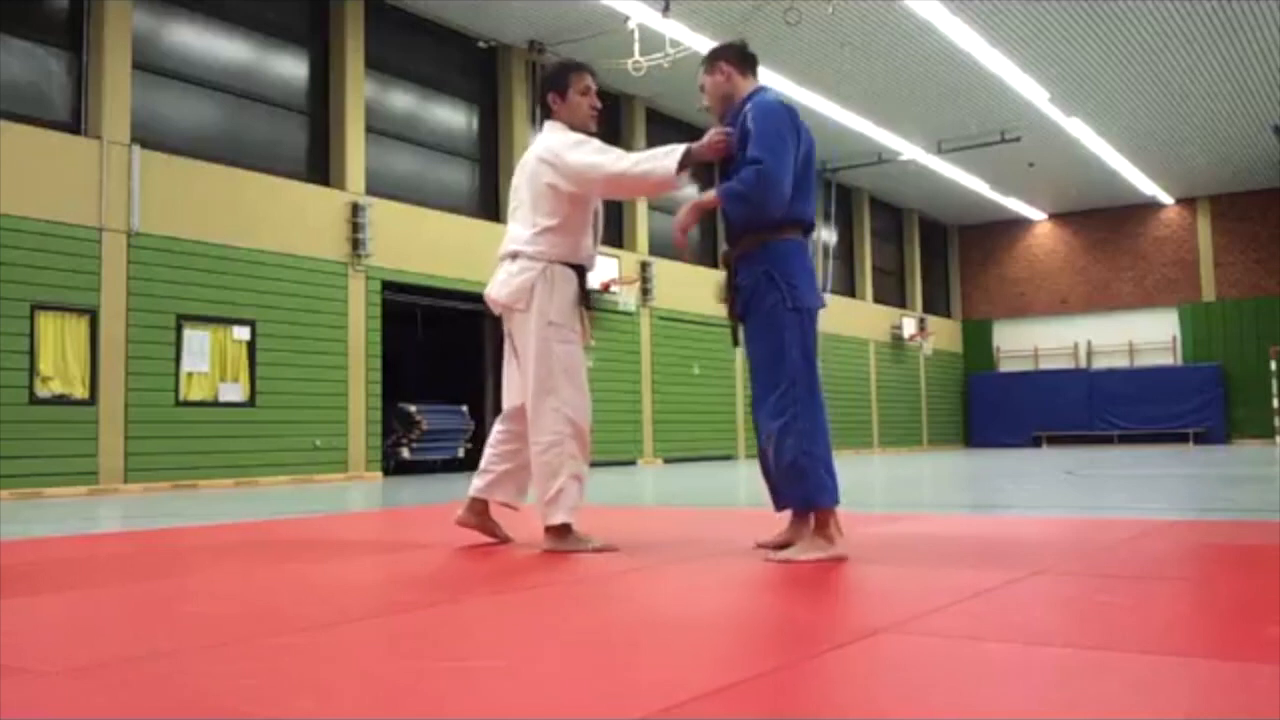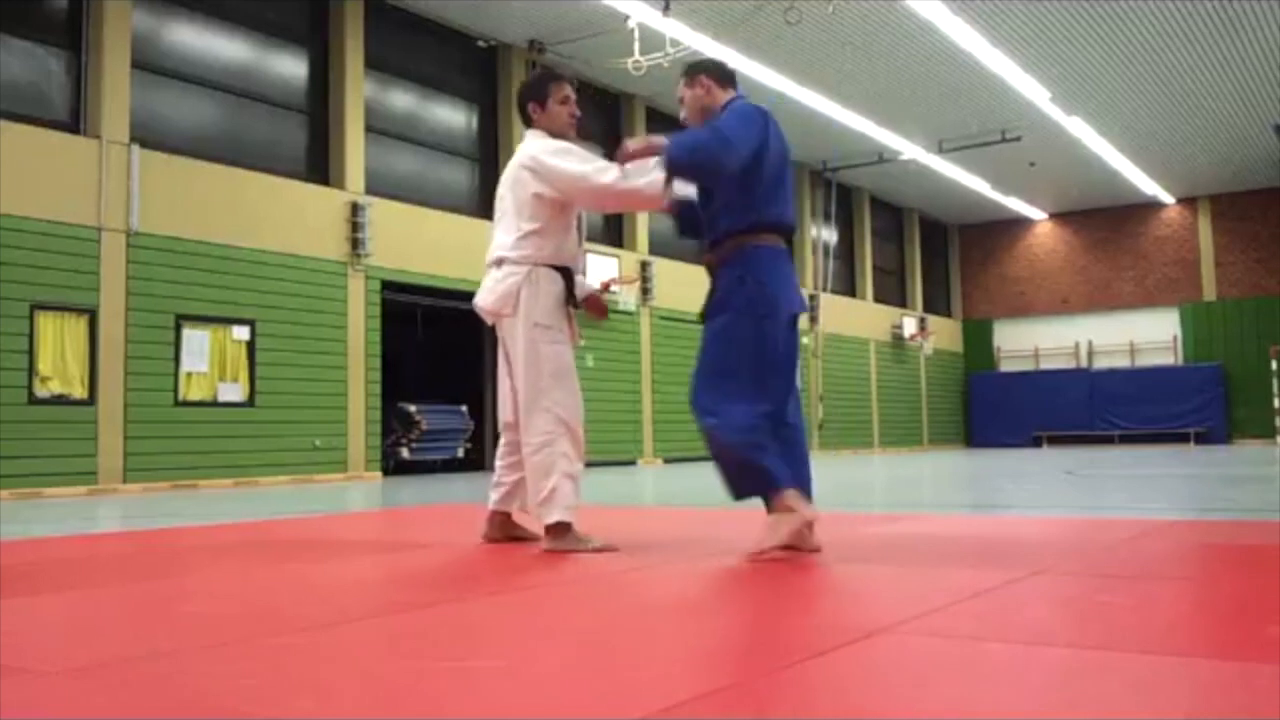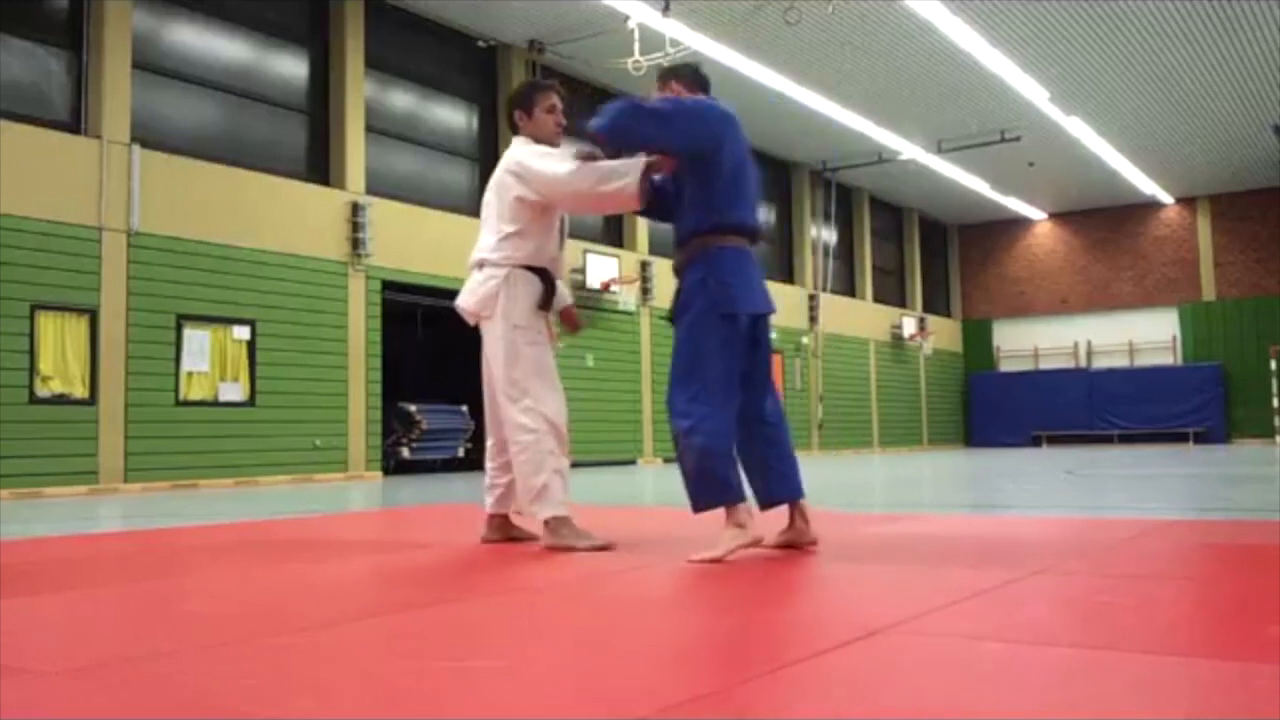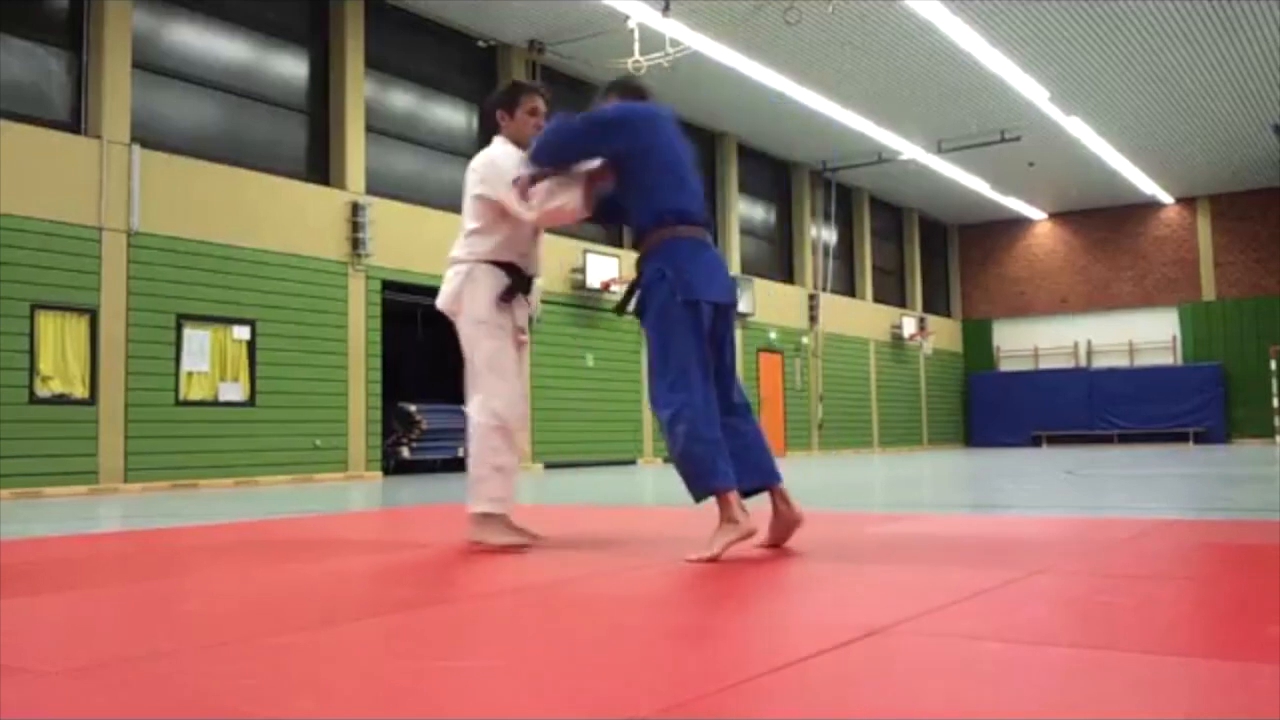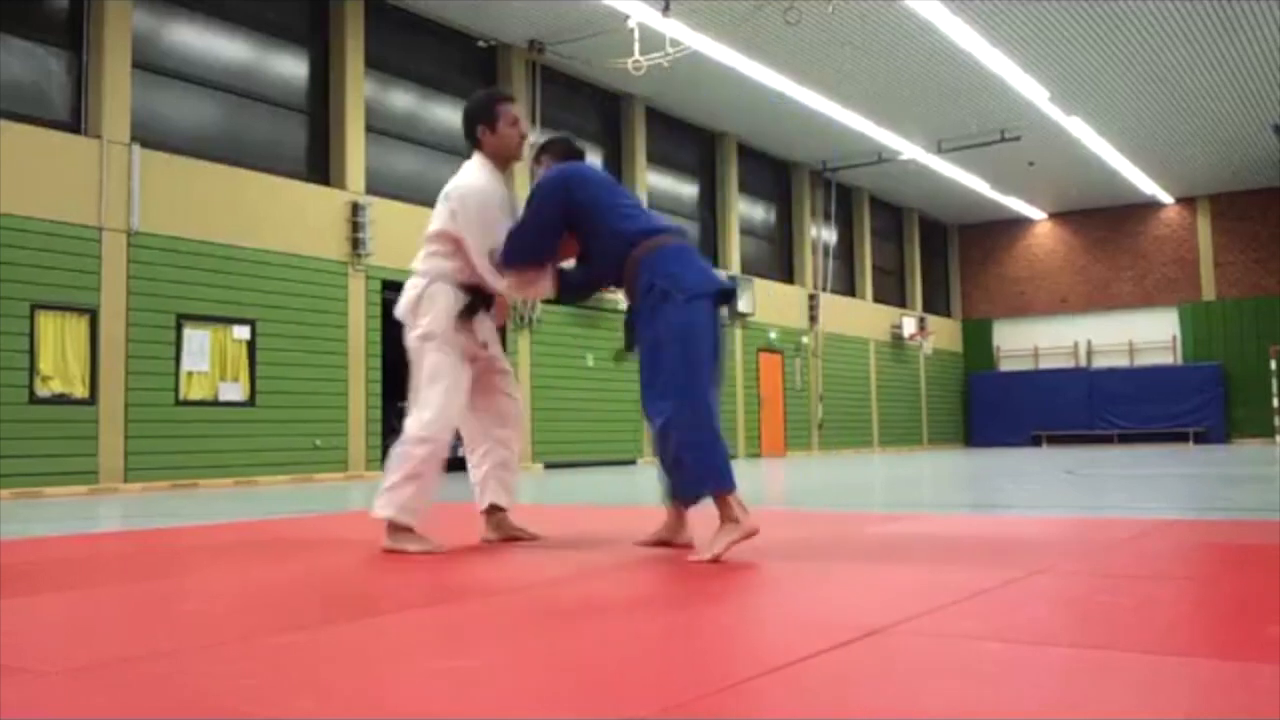
dt=0.2s
person 1, frame 1
left shoulder: (764, 111)
right shoulder: (777, 115)
left elbow: (767, 188)
left wrist: (705, 200)
left hip: (771, 271)
right hip: (785, 270)
left knee: (786, 401)
right knee: (785, 400)
left ankle: (825, 529)
right ankle: (802, 521)
person 1, frame 2
left shoulder: (743, 115)
right shoulder: (743, 126)
left elbow: (712, 155)
right elbow: (722, 217)
left wrist: (656, 145)
right wrist: (672, 205)
left hip: (752, 277)
right hip: (769, 276)
left knee: (718, 399)
right knee: (775, 402)
left ankle: (788, 503)
right ankle: (799, 521)
person 1, frame 3
left shoulder: (705, 118)
right shoulder: (708, 134)
left elbow: (631, 118)
right elbow: (669, 201)
left wrist: (605, 133)
left hip: (714, 277)
right hip: (738, 277)
left knee: (695, 402)
right knee: (755, 404)
left ankle: (738, 519)
right ankle: (798, 520)
person 1, frame 4
left shoulder: (636, 119)
right shoulder: (662, 141)
left elbow: (565, 137)
right elbow: (616, 204)
left wrist: (539, 169)
left hip: (674, 268)
right hip: (705, 269)
left knee: (681, 395)
right knee: (723, 393)
left ankle: (732, 514)
right ankle: (781, 505)
person 1, frame 5
left shoulder: (561, 178)
right shoulder: (594, 191)
left elbow: (526, 244)
right elbow: (587, 278)
left wrist: (509, 264)
right wrist: (546, 274)
left hip: (667, 282)
right hip: (689, 278)
left knee: (676, 403)
right knee: (685, 402)
left ankle: (732, 513)
right ankle: (676, 519)
person 2, frame 1
left shoulder: (544, 153)
right shoulder: (564, 148)
right elbow: (623, 172)
right wrist: (692, 153)
left hip: (527, 282)
right hip: (546, 285)
left knee: (524, 405)
right knee: (561, 408)
left ankle: (478, 504)
right ankle: (558, 526)
person 2, frame 2
left shoulder: (537, 162)
right shoulder: (543, 155)
right elbow: (606, 184)
left wrist: (582, 289)
left hip: (525, 290)
right hip: (531, 291)
left knee: (524, 411)
right knee: (552, 408)
left ankle: (501, 514)
right ankle: (558, 525)
person 2, frame 3
left shoulder: (528, 170)
right shoulder: (526, 161)
right elbow: (583, 184)
left wrist: (561, 301)
right wrist: (650, 167)
left hip: (513, 294)
right hip: (511, 295)
left knee: (510, 411)
right knee: (537, 406)
left ankle: (498, 516)
right ankle: (556, 520)
person 2, frame 4
left shoulder: (512, 166)
right shoulder: (496, 160)
right elbow: (539, 203)
left wrist: (521, 305)
right wrist: (597, 181)
left hip: (503, 295)
right hip: (484, 290)
left knee: (497, 404)
right knee: (499, 401)
left ankle: (490, 513)
right ankle: (489, 513)
person 2, frame 5
left shoulder: (493, 183)
right shoulder: (474, 189)
right elbow: (497, 267)
left wrist: (496, 303)
right wrist: (547, 276)
left hip: (469, 310)
right hip: (440, 306)
left knee: (499, 408)
right knee: (438, 411)
left ankle: (495, 514)
right ankle: (398, 521)
